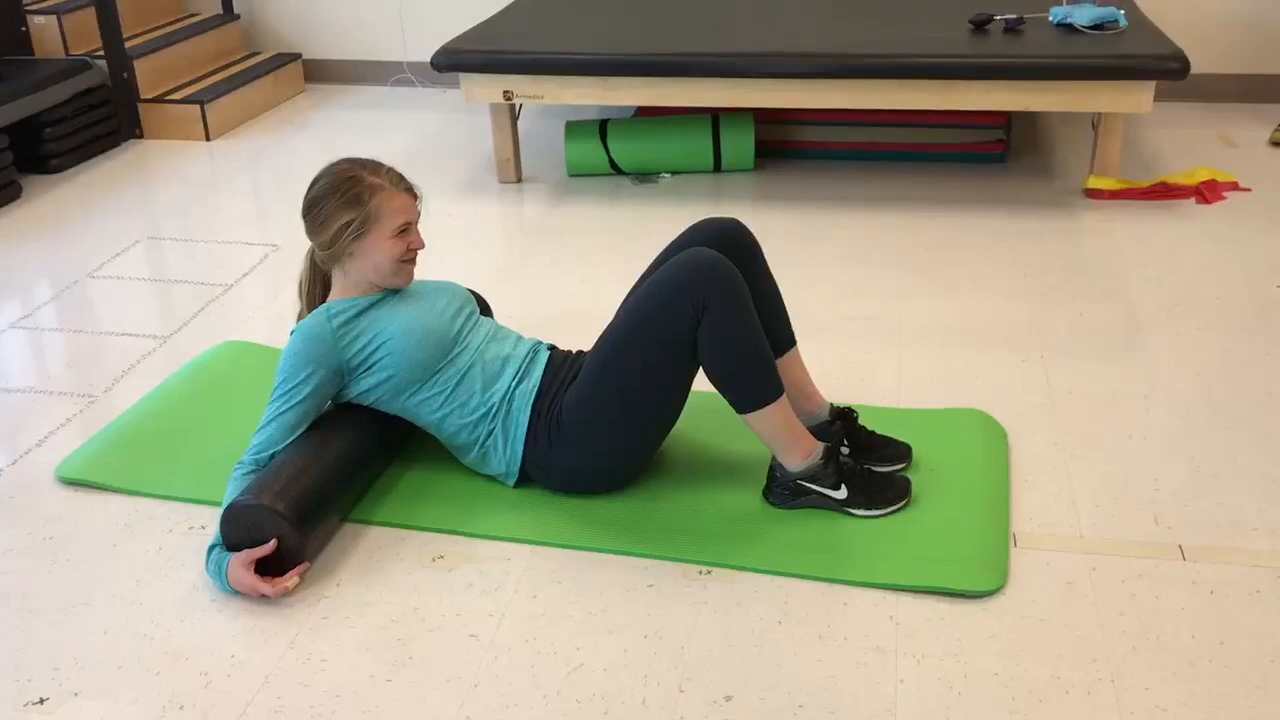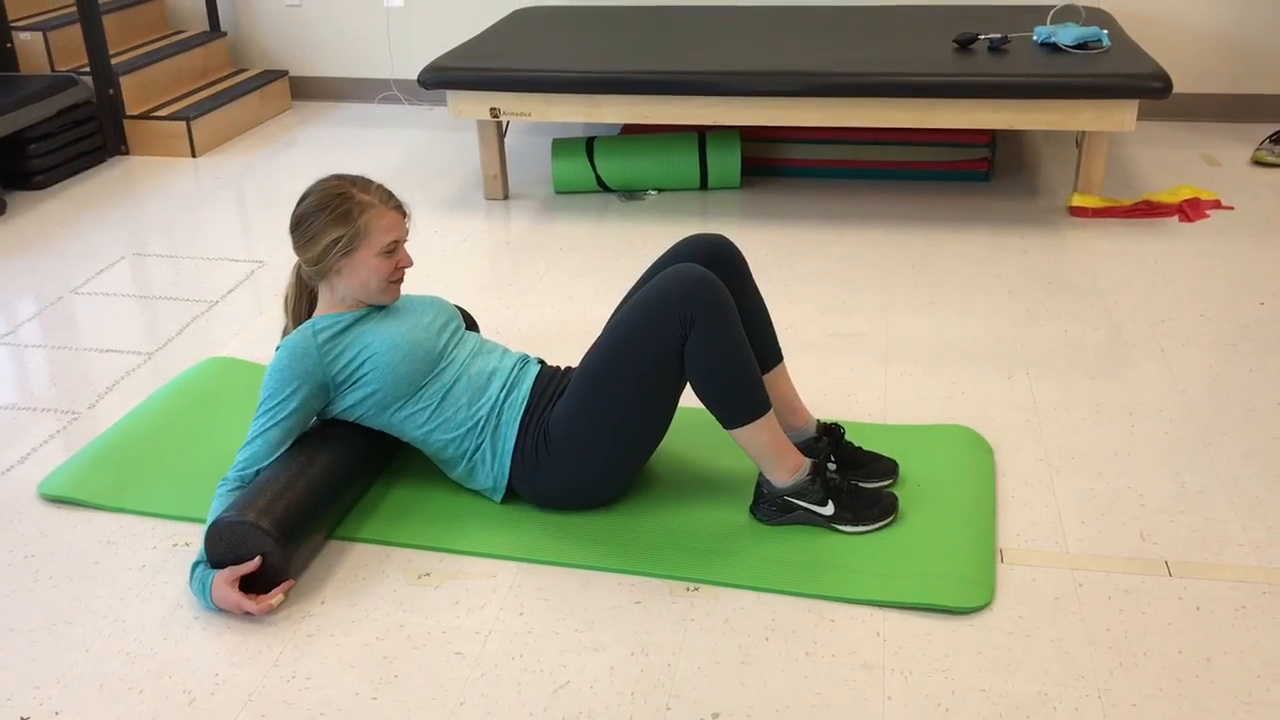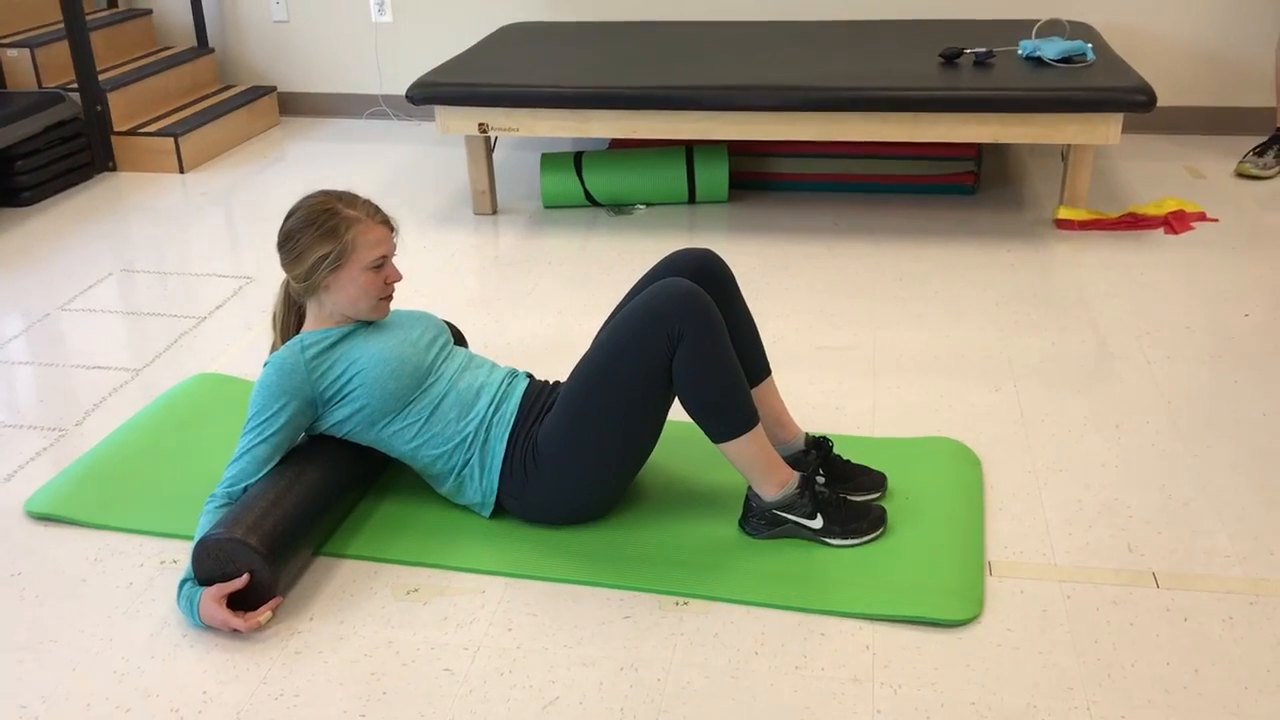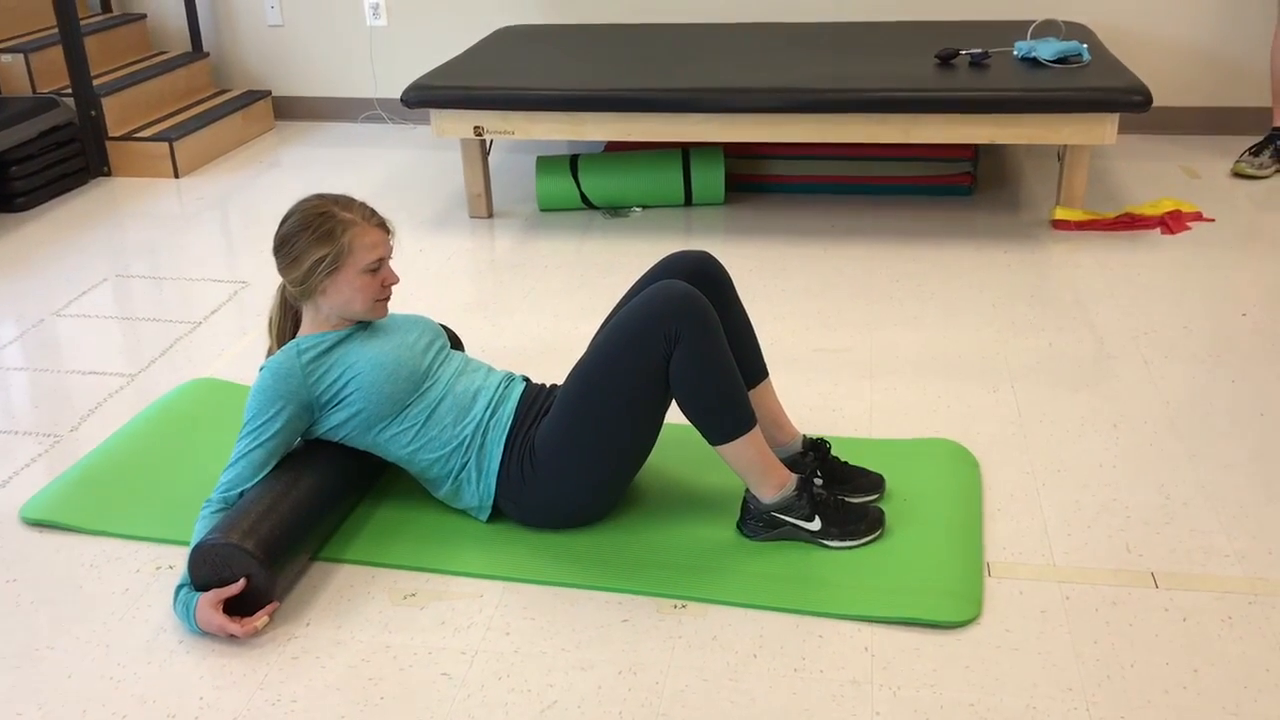
dt=0.5s
person 1, frame 1
left shoulder: (404, 291)
right shoulder: (324, 339)
right elbow: (262, 458)
right wrist: (226, 552)
left hip: (573, 385)
right hip: (566, 444)
left knee: (721, 237)
right knee: (703, 279)
left ankle: (819, 422)
right ankle: (805, 468)
person 1, frame 2
left shoulder: (393, 308)
right shoulder: (309, 354)
right elbow: (246, 472)
right wrist: (210, 571)
left hip: (561, 403)
right hip: (554, 458)
left knee: (708, 253)
right knee: (690, 294)
left ankle: (805, 437)
right ankle: (791, 483)
person 1, frame 3
left shoulder: (380, 321)
right shoulder: (298, 369)
right elbow: (235, 490)
right wrist: (199, 586)
left hip: (548, 415)
right hip: (543, 473)
left knee: (696, 267)
right knee: (679, 308)
left ankle: (794, 451)
right ankle: (779, 496)
person 1, frame 4
left shoulder: (380, 323)
right shoulder: (292, 374)
right elbow: (230, 495)
right wrist: (195, 593)
left hip: (545, 419)
right hip: (541, 476)
left knee: (692, 271)
right knee: (676, 309)
left ankle: (792, 452)
right ankle: (777, 499)
